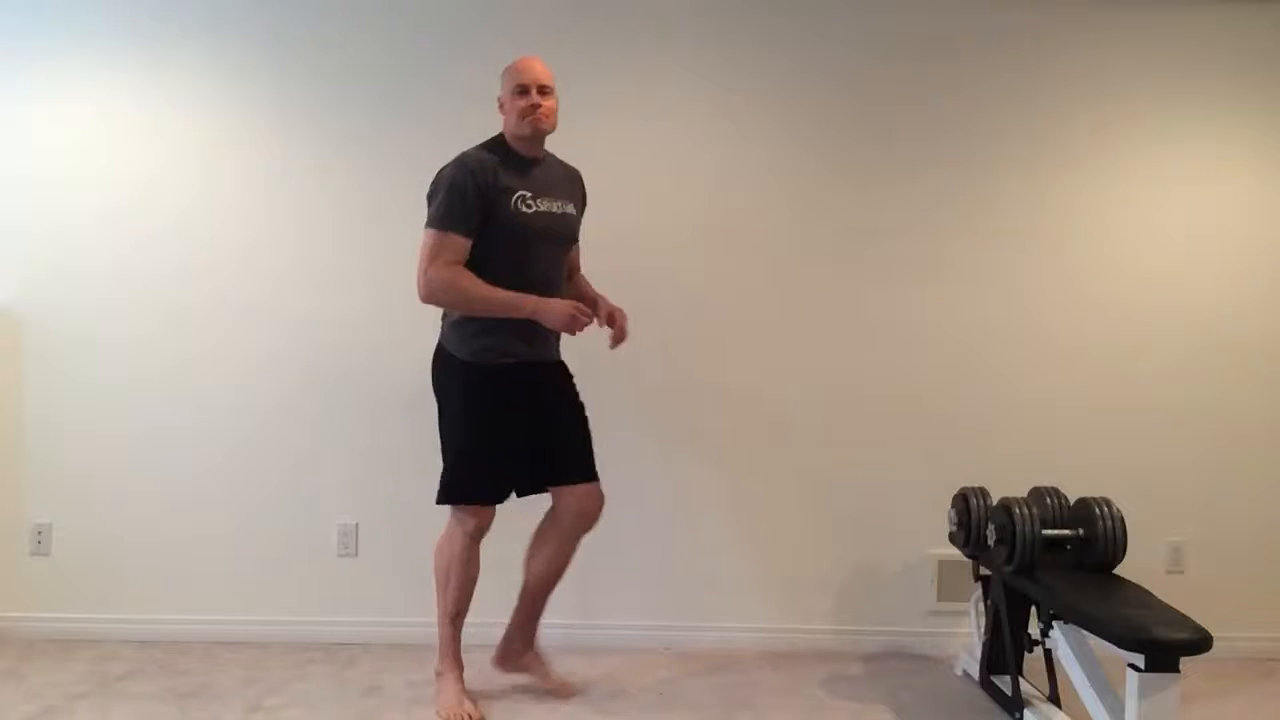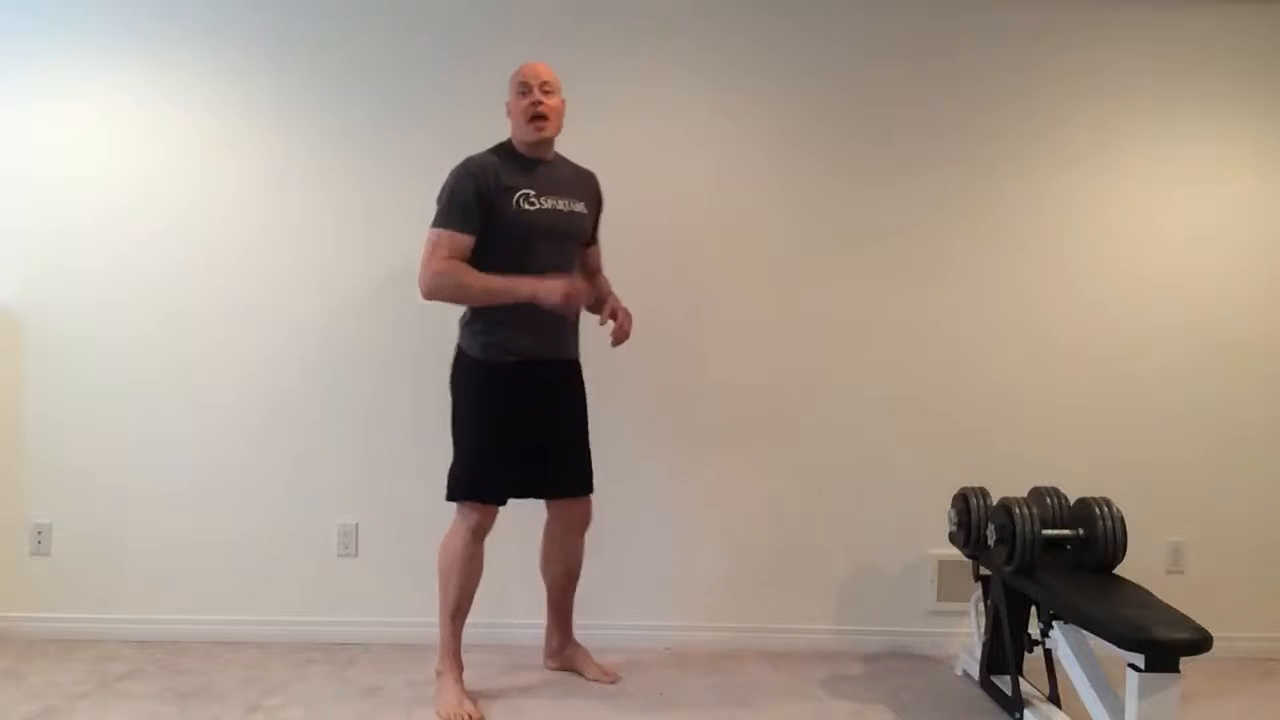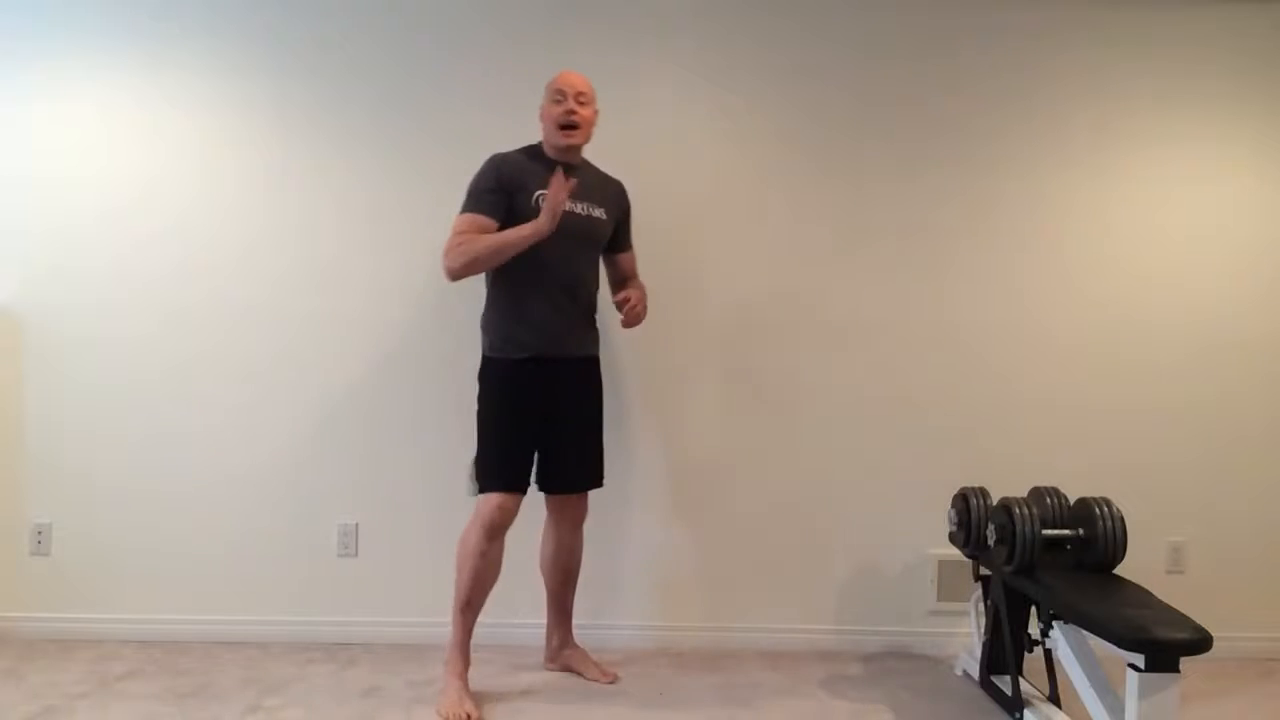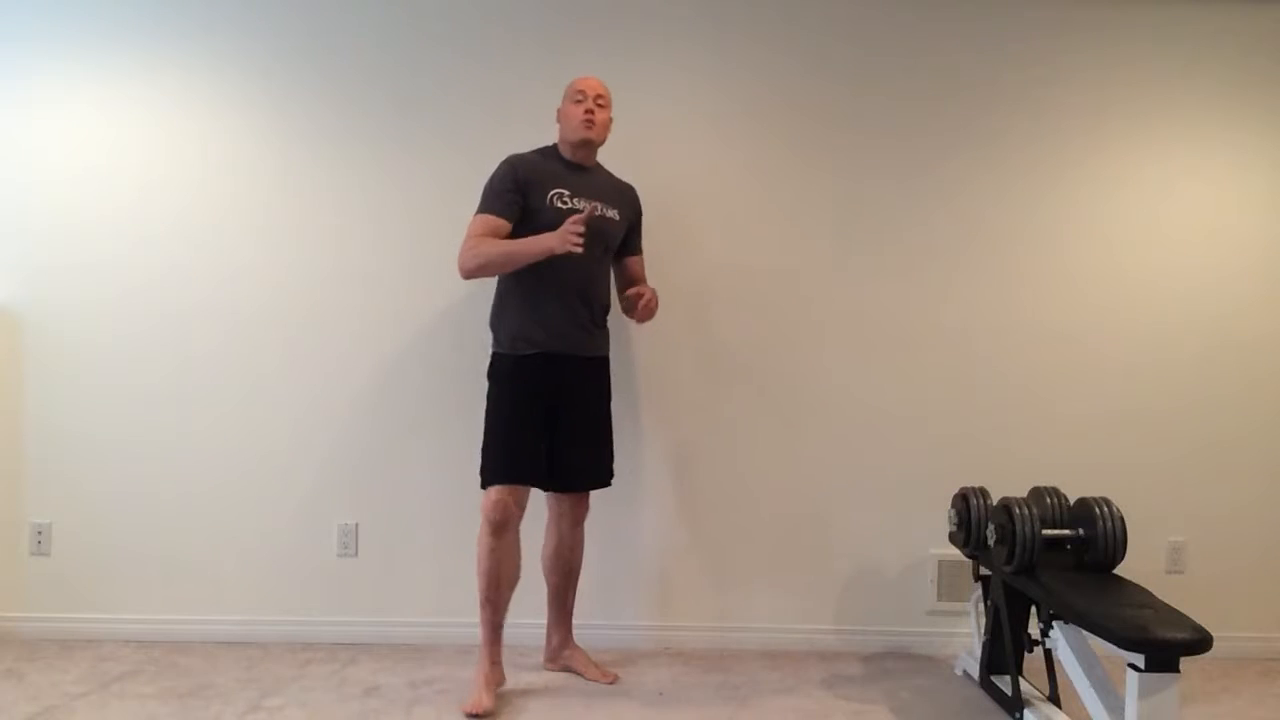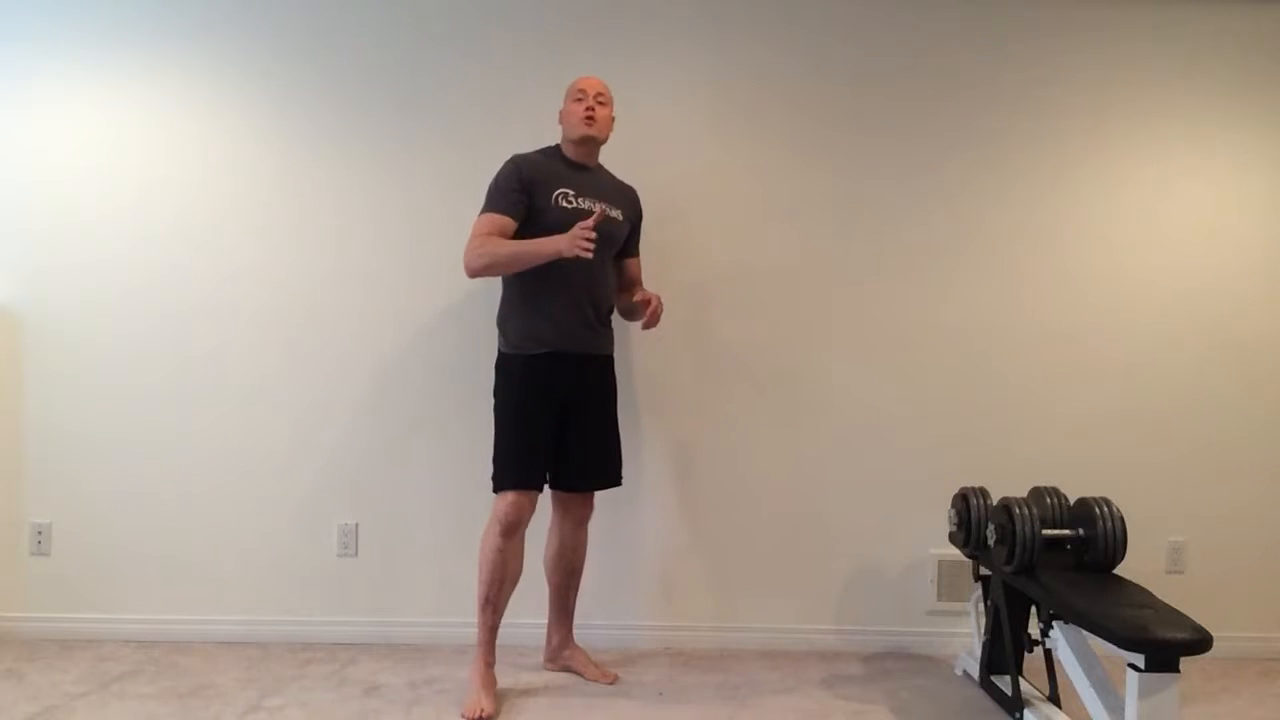
dt=0.2s
person 1, frame 1
left shoulder: (569, 181)
right shoulder: (469, 174)
right elbow: (433, 282)
left wrist: (598, 304)
right wrist: (539, 309)
left hip: (544, 368)
right hip: (476, 371)
left knee: (582, 501)
right knee: (472, 517)
left ankle: (519, 643)
person 1, frame 2
left shoulder: (583, 183)
right shoulder: (477, 176)
right elbow: (435, 278)
left wrist: (609, 300)
right wrist: (535, 289)
left hip: (560, 369)
right hip: (491, 370)
left knee: (573, 511)
right knee: (475, 516)
left ankle: (560, 641)
person 1, frame 3
left shoulder: (610, 192)
right shoulder: (505, 172)
left elbow: (624, 272)
right elbow: (457, 260)
left wrist: (634, 295)
right wrist: (539, 224)
left hip: (578, 368)
right hip: (512, 365)
left knee: (569, 509)
right knee: (496, 509)
left ankle: (560, 642)
right ankle: (456, 665)
person 1, frame 4
left shoulder: (623, 197)
right shoulder: (521, 172)
left elbow: (629, 281)
right elbow: (470, 260)
left wrist: (644, 297)
right wrist: (552, 240)
left hip: (588, 367)
right hip: (520, 362)
left knee: (572, 507)
right knee: (502, 505)
left ankle: (560, 642)
right ankle: (489, 661)
person 1, frame 5
left shoulder: (624, 197)
right shoulder: (525, 171)
right elbow: (476, 258)
left wrist: (643, 301)
right wrist: (560, 243)
left hip: (594, 366)
right hip: (528, 362)
left knee: (576, 507)
right knee: (513, 508)
left ankle: (560, 642)
right ankle: (483, 663)
